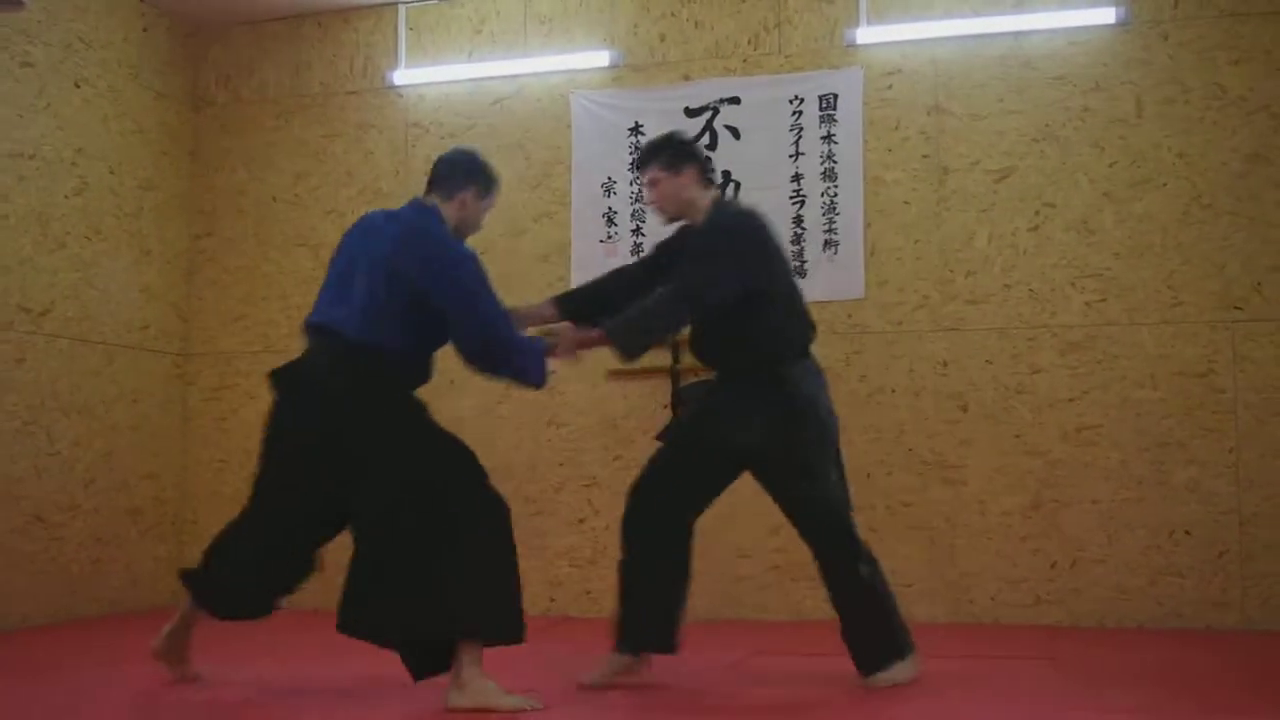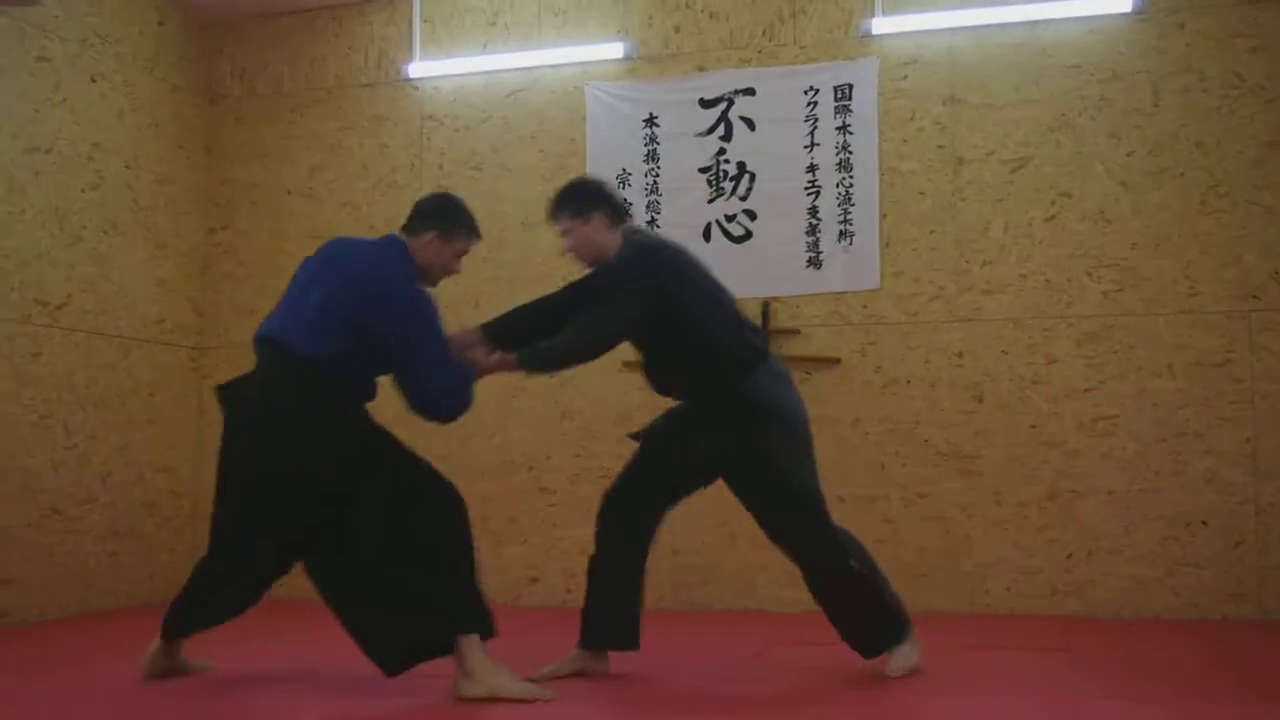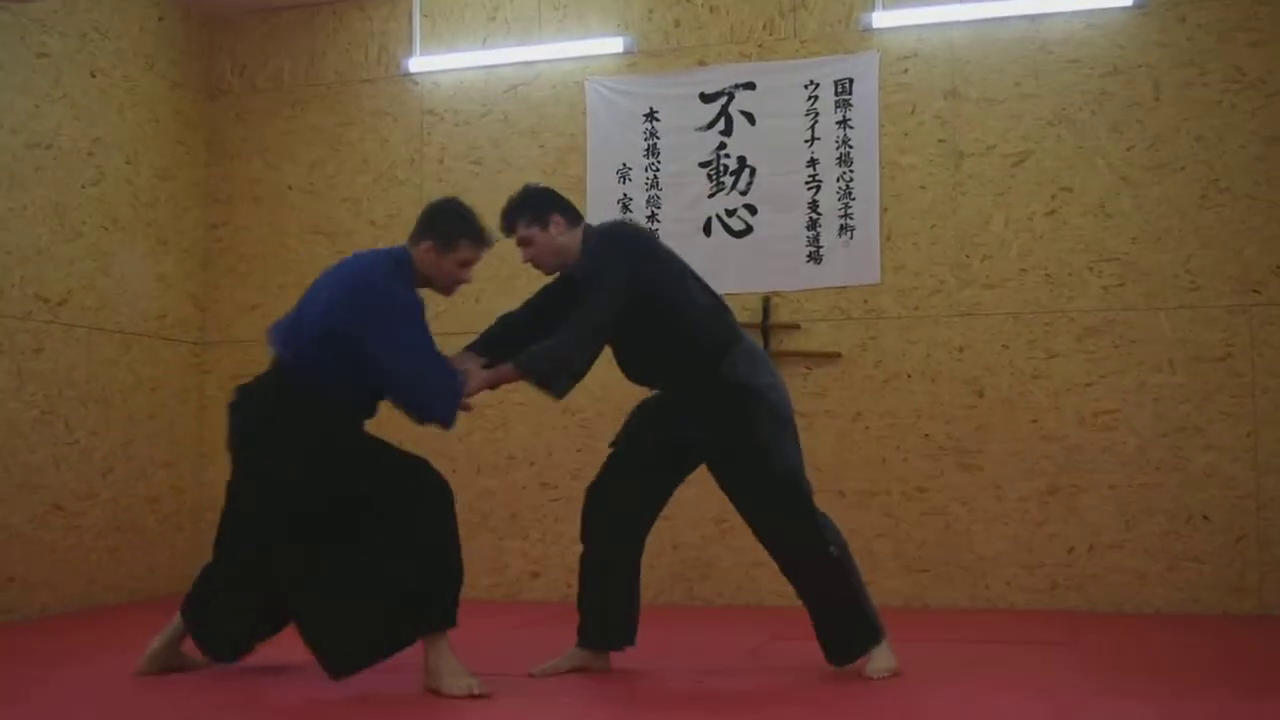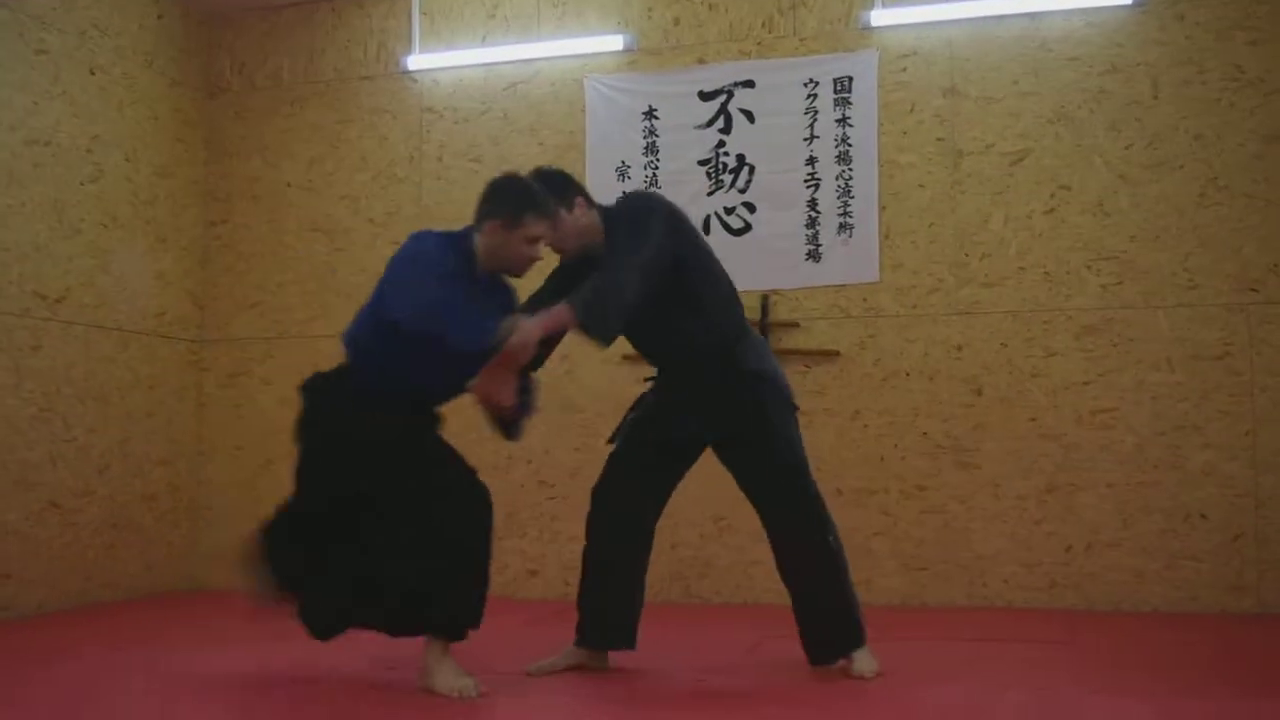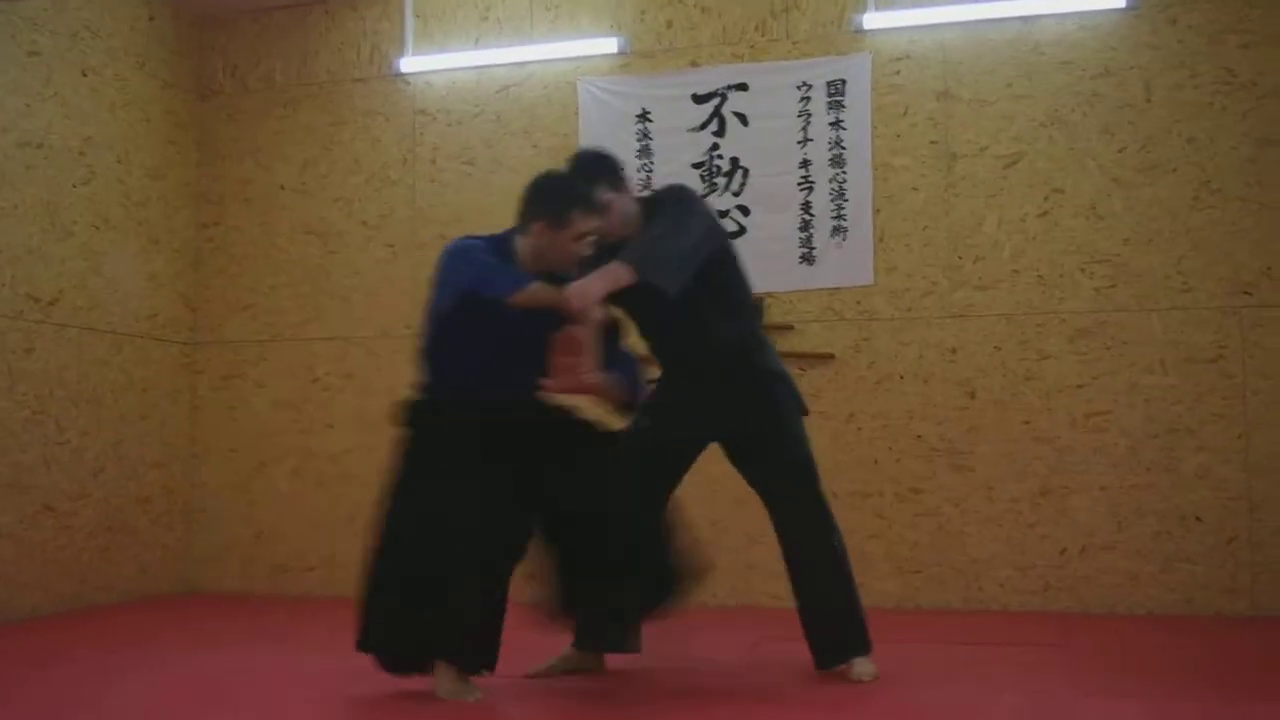
dt=0.2s
person 1, frame 1
left shoulder: (371, 229)
right shoulder: (446, 259)
right elbow: (494, 347)
right wrist: (539, 355)
left hip: (315, 384)
right hip: (361, 400)
left knee: (279, 521)
right knee: (466, 514)
left ankle: (178, 635)
right ankle: (469, 679)
person 1, frame 2
left shoulder: (337, 255)
right shoulder: (400, 292)
right elbow: (438, 398)
right wrist: (466, 371)
left hip: (262, 401)
right hip: (314, 412)
left knee: (249, 537)
right knee: (427, 513)
left ankle: (167, 650)
right ankle: (474, 668)
person 1, frame 3
left shoulder: (371, 276)
right shoulder: (385, 295)
left elbow: (390, 372)
right elbow: (425, 394)
left wrist: (441, 379)
right wrist: (457, 382)
left hip: (275, 413)
right hip: (295, 422)
left knee: (260, 543)
right knee: (416, 501)
left ankle: (169, 647)
right ankle: (437, 658)
person 1, frame 4
left shoulder: (495, 295)
right shoulder: (427, 257)
right elbow: (433, 321)
left wrist: (506, 399)
right wrist: (510, 338)
left hip: (398, 414)
right hip: (353, 410)
right knee: (453, 508)
right ankle: (436, 655)
person 1, frame 5
left shoulder: (566, 287)
right shoulder: (470, 259)
left elbow: (623, 378)
right elbow: (483, 289)
left wrist: (602, 381)
right wrist: (566, 302)
left hip: (518, 419)
right hip: (452, 426)
right ankle: (449, 663)
person 2, frame 1
left shoulder: (739, 231)
right shoulder: (689, 242)
left elbow: (678, 302)
right elbow: (630, 282)
left wrist: (585, 338)
right wrist: (541, 312)
left hip: (786, 396)
right hip: (732, 395)
left knee: (826, 526)
right knee: (655, 507)
left ankle: (889, 652)
right ankle: (636, 646)
person 2, frame 2
left shoulder: (648, 264)
right shoulder: (625, 270)
left elbow: (592, 336)
right elbow: (559, 311)
left wrist: (503, 361)
right wrist: (476, 338)
left hip: (755, 405)
right hip: (706, 409)
left knee: (804, 527)
right knee: (624, 512)
left ankle: (892, 638)
right ankle: (597, 648)
person 2, frame 3
left shoulder: (619, 247)
right shoulder: (580, 276)
left elbow: (580, 338)
right elbow: (528, 323)
left wrist: (492, 376)
right wrist: (467, 362)
left hip: (735, 389)
right hip: (680, 397)
left knee: (787, 514)
right knee: (610, 508)
left ankle: (865, 641)
right ankle: (595, 644)
person 2, frame 4
left shoulder: (644, 215)
right shoulder: (579, 265)
left elbow: (618, 285)
right elbow: (535, 319)
left wrist: (546, 321)
left hip: (739, 378)
right hip: (679, 387)
left knee: (793, 507)
right knee: (617, 505)
left ankle: (845, 643)
right ankle: (594, 643)
person 2, frame 5
left shoulder: (678, 209)
right shoulder: (603, 254)
left elbow: (663, 254)
left wrist: (602, 282)
left hip: (748, 380)
right hip: (682, 387)
left knee: (801, 509)
left ankle: (847, 647)
right ankle: (590, 646)
